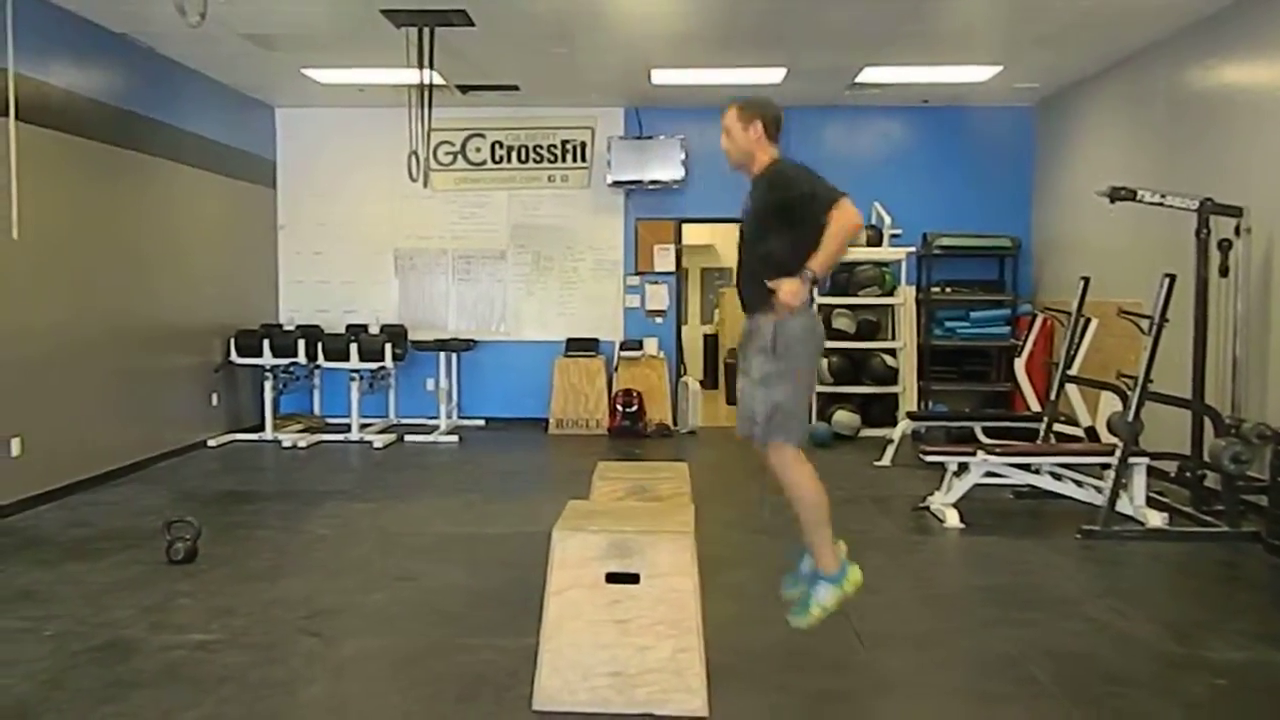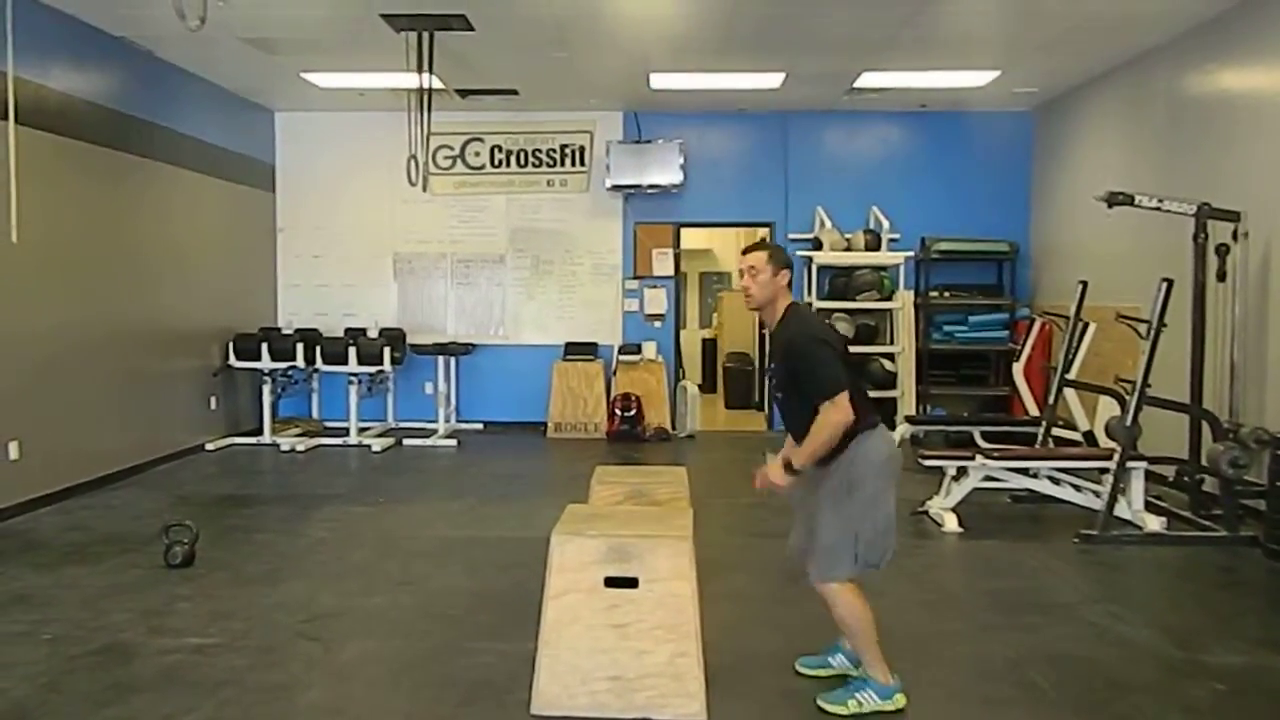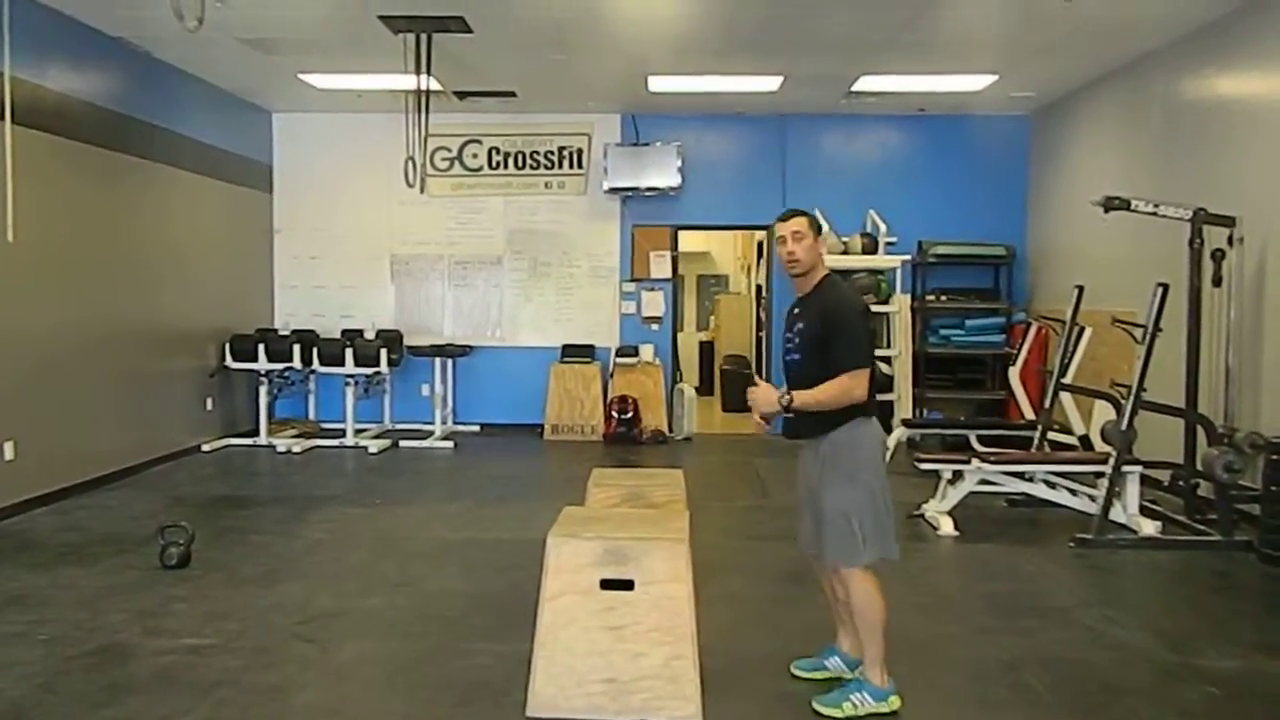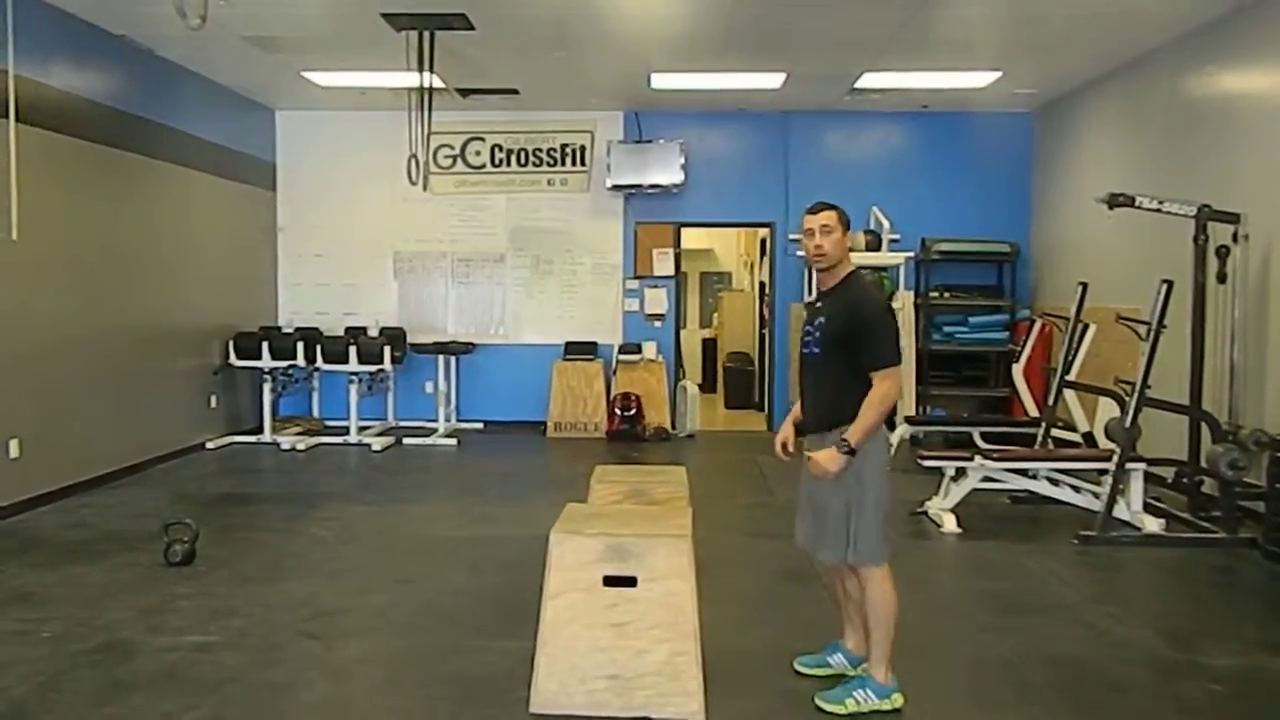
dt=0.3s
person 1, frame 1
left shoulder: (786, 177)
right shoulder: (764, 184)
left elbow: (849, 219)
left wrist: (806, 278)
left hip: (782, 328)
right hip: (767, 327)
left knee: (780, 450)
right knee: (775, 447)
left ankle: (832, 567)
right ankle: (821, 554)
person 1, frame 2
left shoulder: (803, 335)
right shoulder: (782, 333)
left elbow: (840, 412)
left wrist: (791, 466)
right wrist: (788, 458)
left hip: (859, 460)
right hip: (836, 460)
left knee: (832, 576)
right knee: (815, 559)
left ankle: (882, 682)
right ankle: (851, 649)
person 1, frame 3
left shoulder: (841, 304)
right shoulder: (799, 306)
left elbow: (854, 386)
left wrist: (784, 400)
right wrist: (772, 403)
left hip: (848, 442)
right hip: (819, 442)
left knee: (851, 563)
right knee: (824, 557)
right ankle: (848, 651)
person 1, frame 4
left shoulder: (866, 301)
right shoulder: (821, 300)
left elbow: (888, 385)
left wrist: (846, 447)
right wrist: (792, 420)
left hip: (851, 446)
right hip: (820, 440)
left knee: (867, 561)
right knee: (830, 554)
right ankle: (852, 647)
